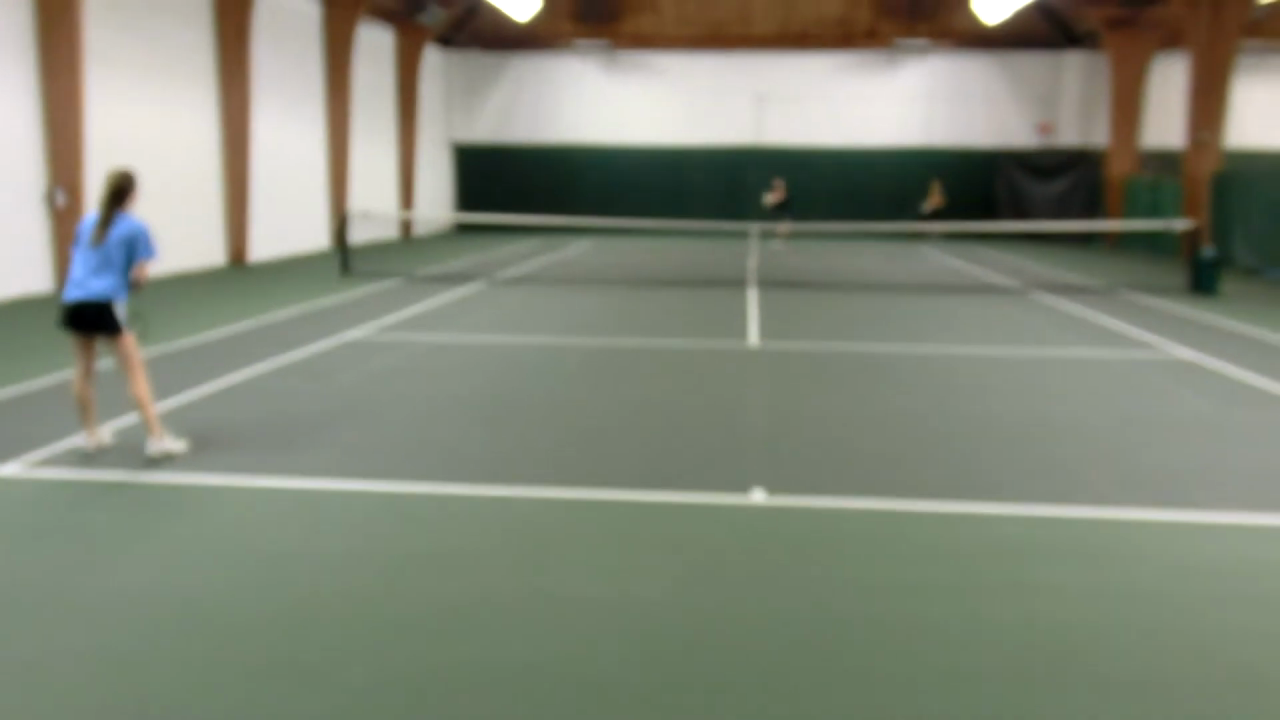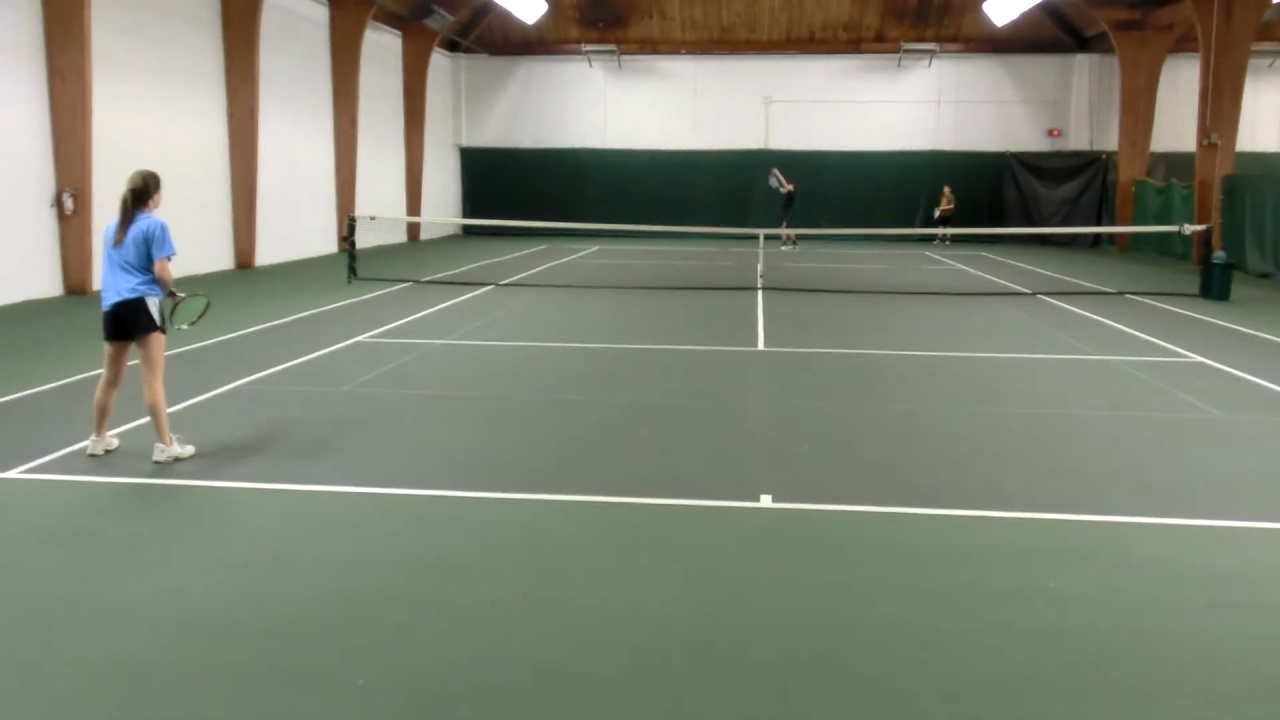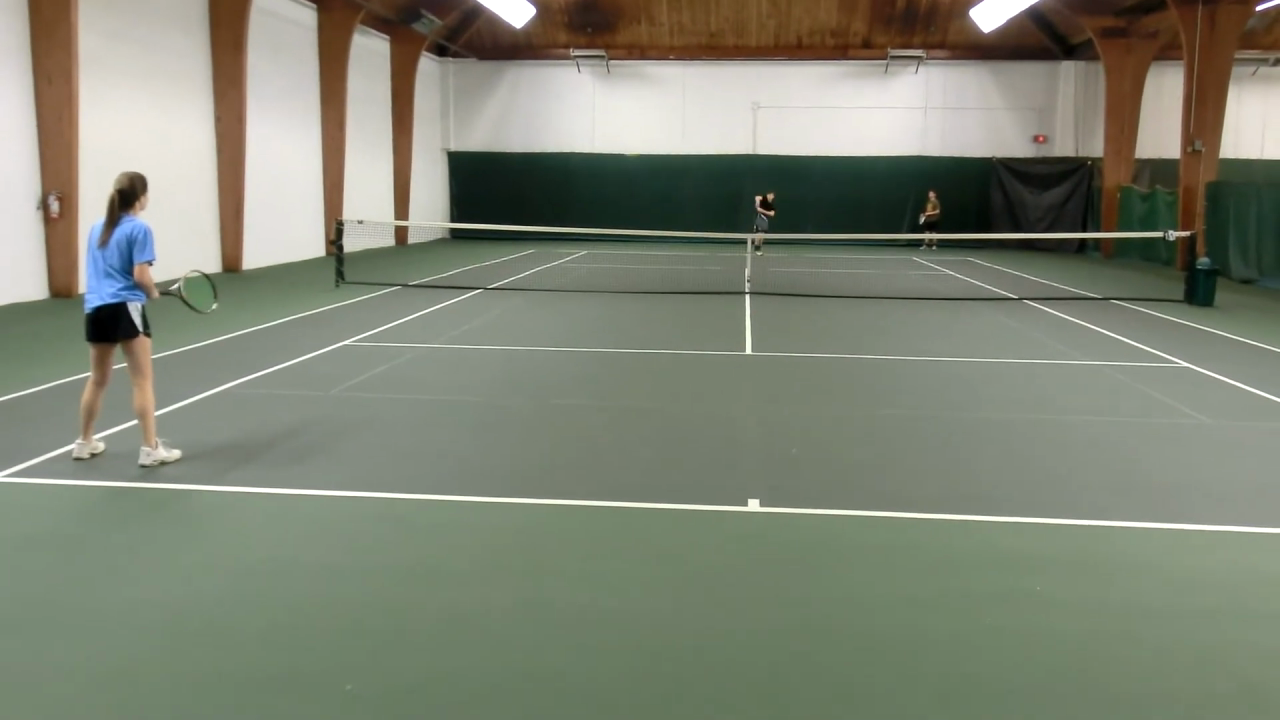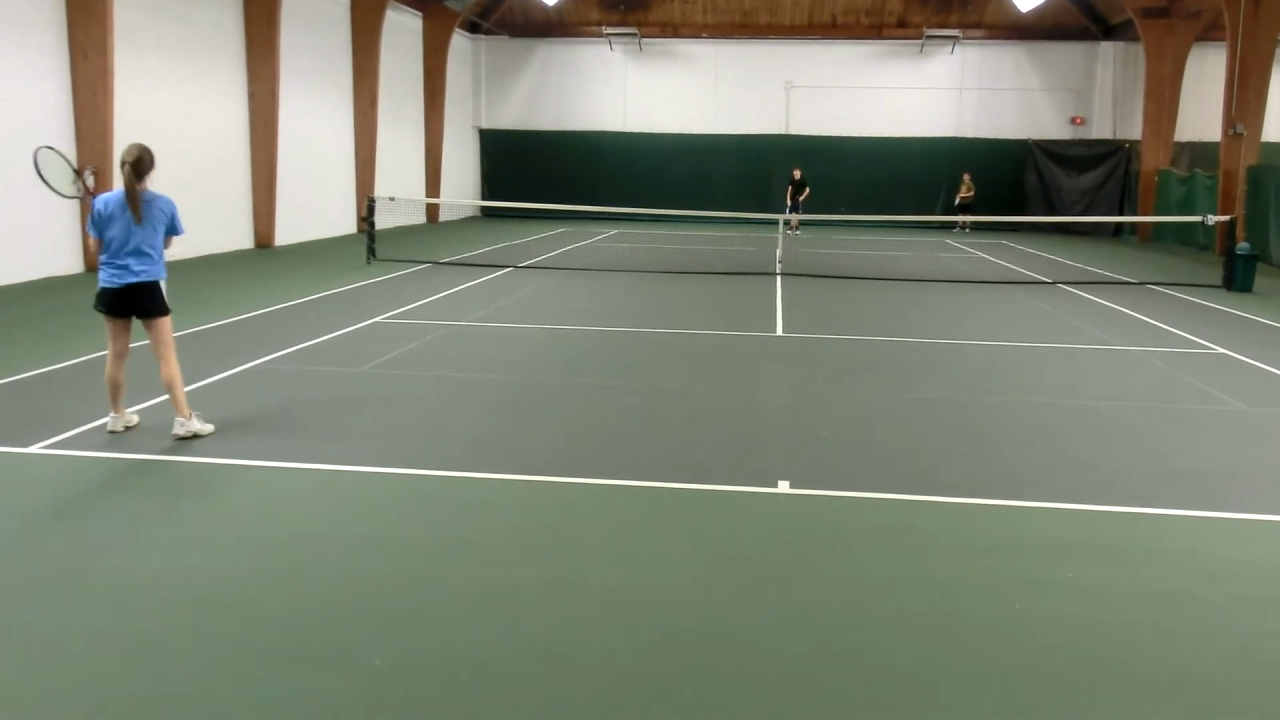
dt=1s
person 1, frame 1
left shoulder: (87, 222)
right shoulder: (135, 228)
left elbow: (76, 260)
right elbow: (139, 276)
left hip: (75, 301)
right hip: (107, 303)
left knee: (84, 369)
right knee: (135, 371)
left ankle: (91, 434)
right ankle: (156, 437)
person 1, frame 2
left shoulder: (113, 227)
right shoulder: (154, 225)
right elbow: (161, 273)
right wrist: (168, 289)
left hip: (112, 306)
right hip: (141, 304)
left knee: (110, 377)
right knee: (153, 378)
left ankle: (98, 438)
right ankle: (164, 444)
person 1, frame 3
left shoulder: (98, 228)
right shoulder: (138, 229)
left elbow: (97, 270)
right elbow: (140, 276)
right wrist: (152, 292)
left hip: (95, 309)
right hip: (124, 308)
left knee: (97, 379)
right knee: (142, 381)
left ankle: (84, 442)
right ankle: (150, 448)
person 1, frame 4
left shoulder: (103, 202)
right shoulder: (164, 205)
left elbow: (94, 247)
left hip: (112, 286)
right hip: (149, 285)
left knee: (116, 353)
right knee: (166, 354)
left ankle: (117, 415)
right ankle: (184, 419)
